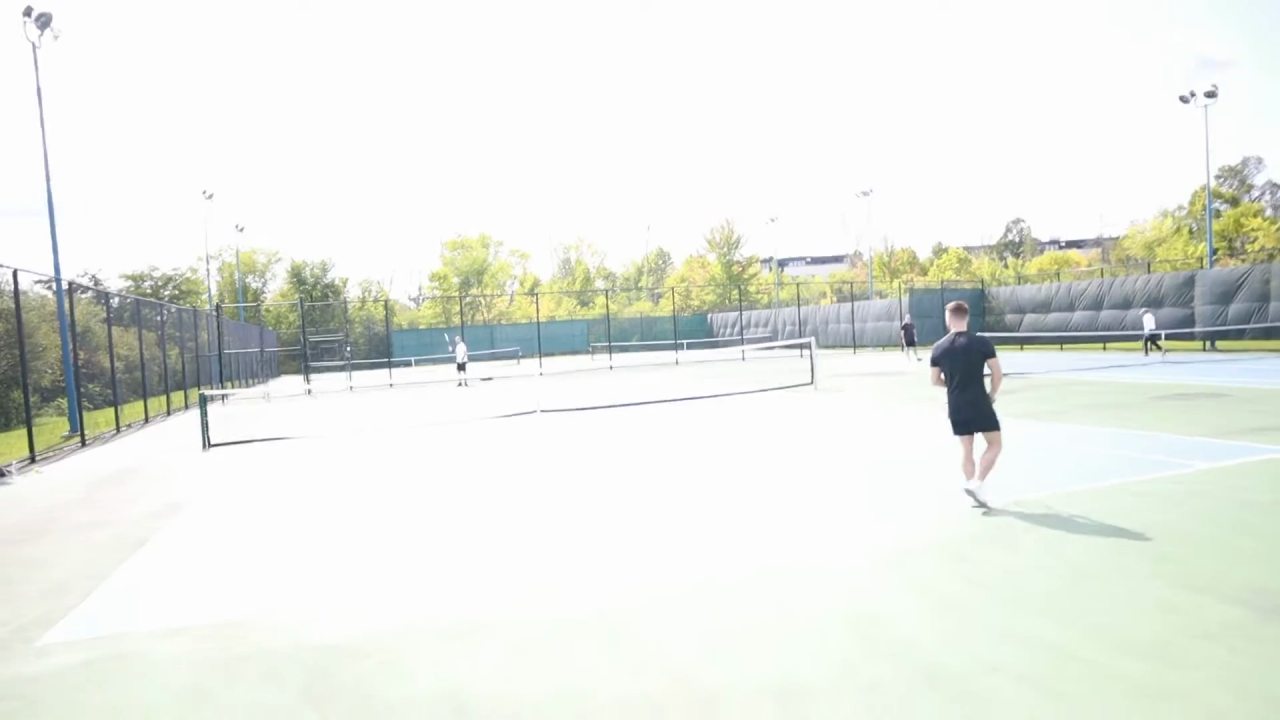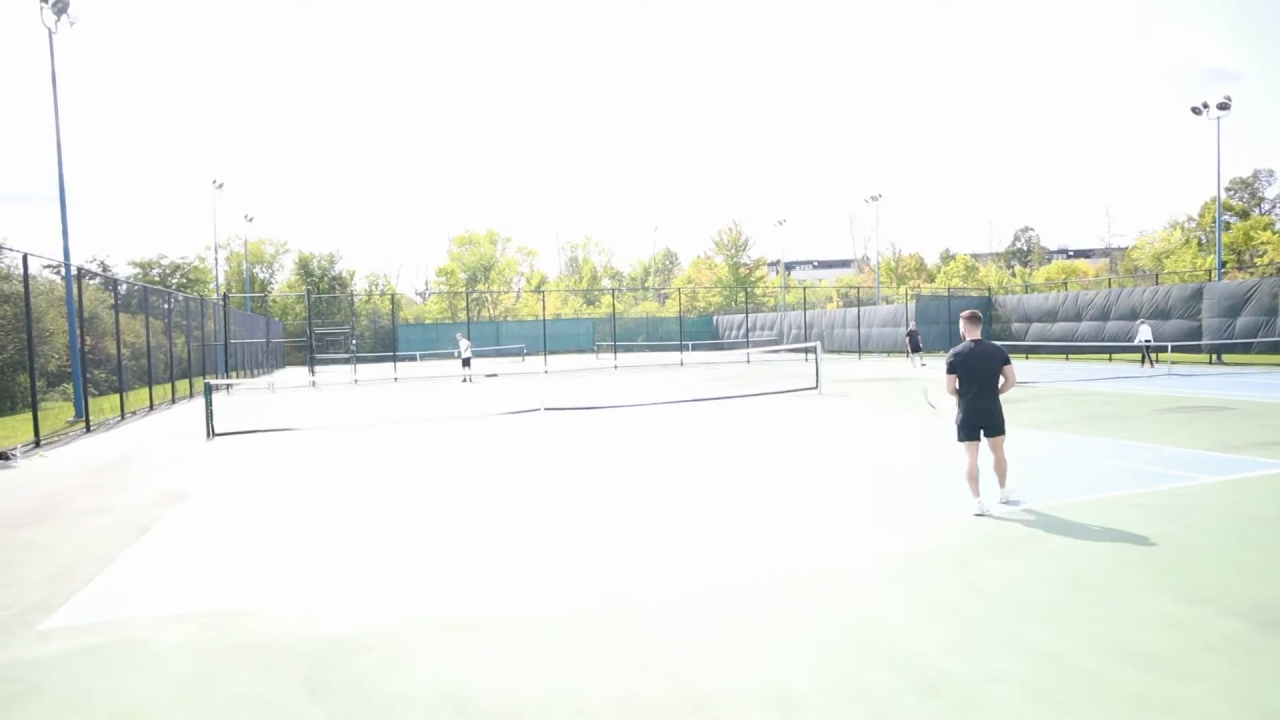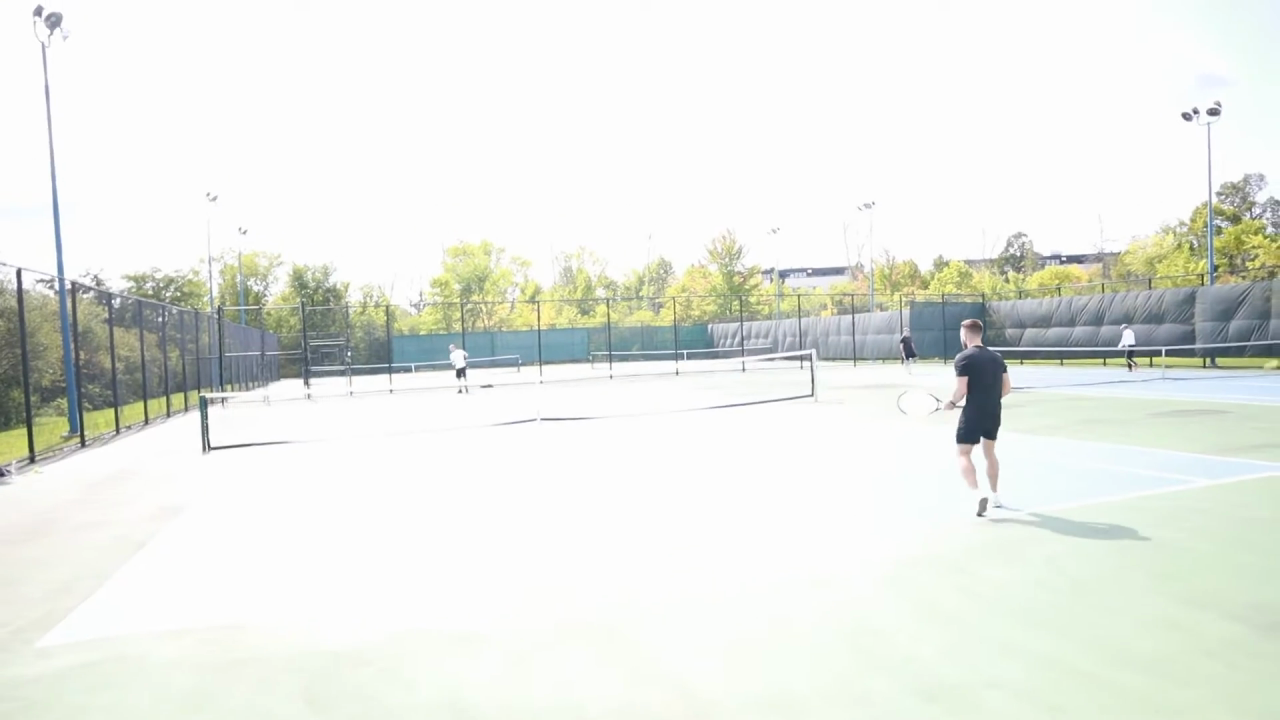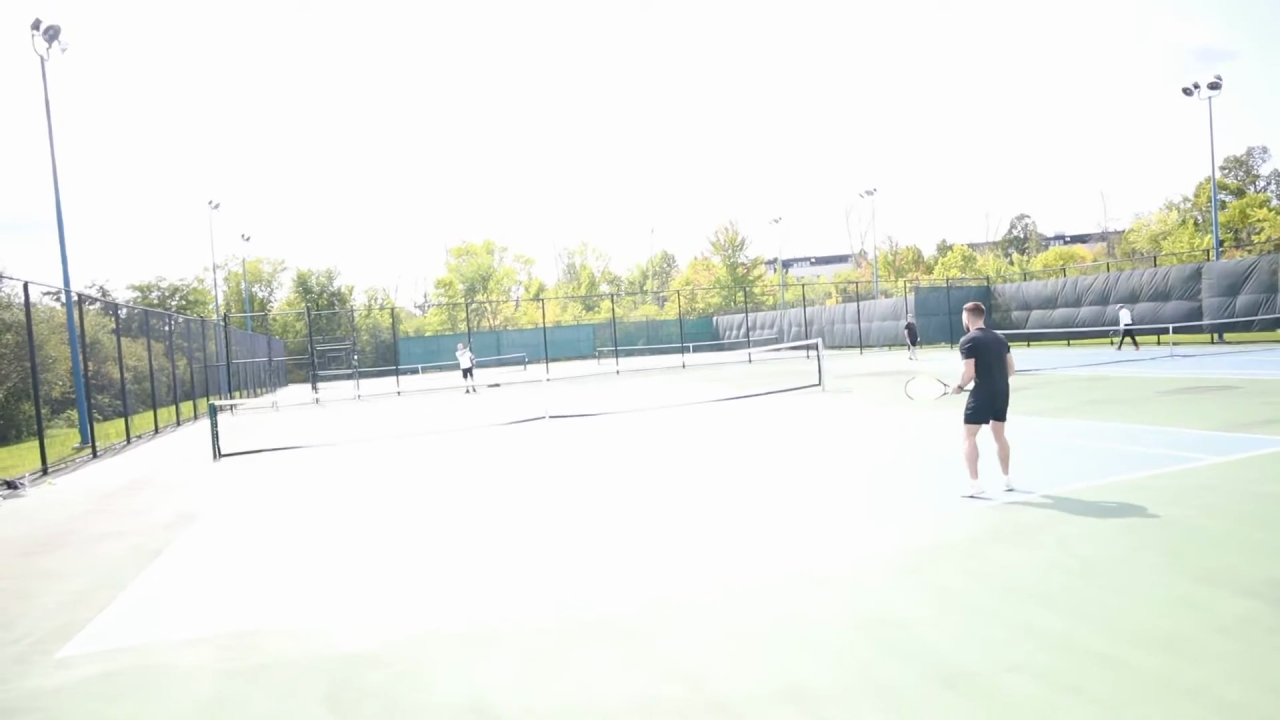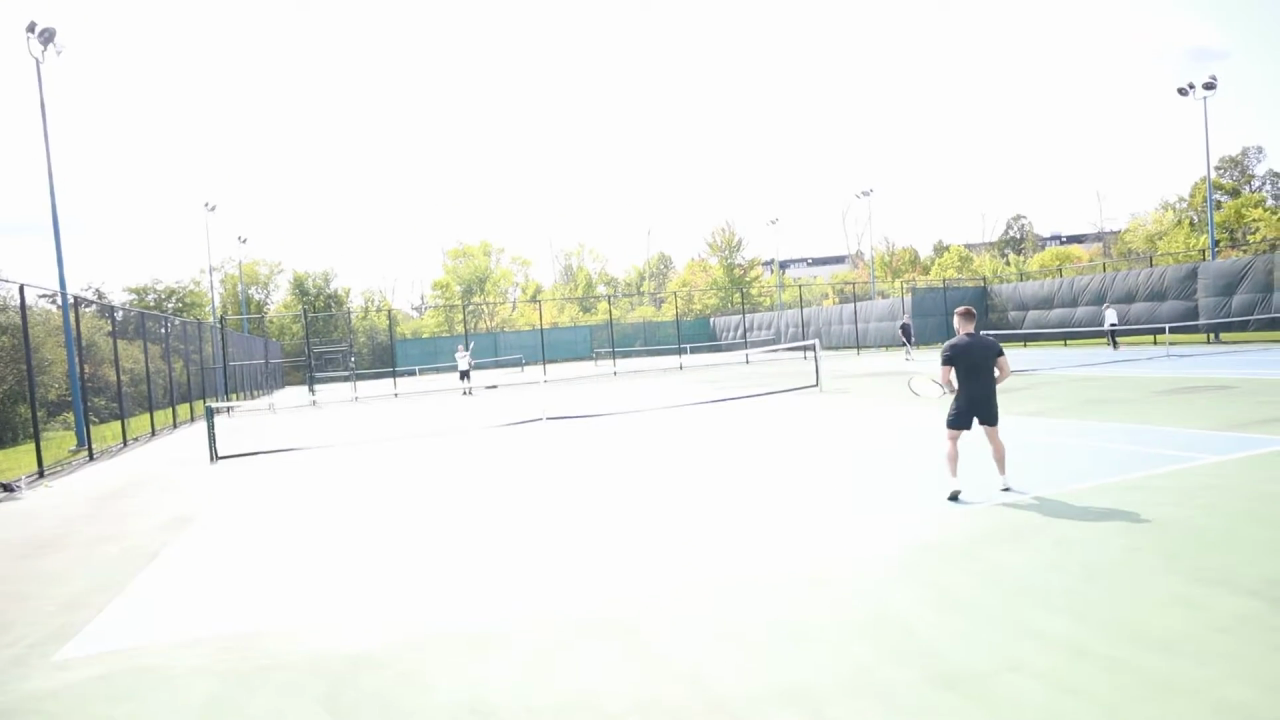
dt=0.3s
person 1, frame 1
left shoulder: (939, 347)
right shoulder: (982, 343)
left elbow: (935, 380)
right elbow: (997, 373)
right wrist: (992, 394)
left hip: (955, 406)
right hip: (979, 404)
left knee: (967, 449)
right knee: (995, 445)
left ankle: (973, 486)
right ankle: (976, 483)
person 1, frame 2
left shoulder: (955, 354)
right shoulder: (998, 351)
left elbow: (950, 389)
right elbow: (1011, 380)
left hip: (967, 412)
right hip: (992, 410)
left knee: (971, 456)
right knee: (998, 451)
left ankle: (977, 502)
right ankle: (1004, 491)
person 1, frame 3
left shoulder: (964, 358)
right shoulder: (997, 358)
left elbow: (962, 390)
right elbow: (1006, 388)
left wrist: (952, 403)
left hip: (973, 414)
right hip: (994, 413)
left knee: (963, 455)
right knee: (989, 453)
left ankle: (979, 493)
right ankle: (994, 496)
person 1, frame 4
left shoulder: (968, 340)
right shoulder: (1000, 339)
left elbow: (968, 374)
right elbow: (1011, 368)
left wrist: (959, 386)
left hip: (982, 394)
right hip: (1002, 393)
left knee: (969, 436)
right knee: (1000, 435)
left ankle: (975, 483)
right ankle: (1006, 480)
person 1, frame 5
left shoulder: (951, 346)
right shoulder: (991, 343)
left elbow: (944, 379)
right elbow: (1005, 372)
left wrist: (952, 389)
left hip: (964, 400)
right hip: (988, 398)
left knee: (951, 440)
right knee: (994, 438)
left ankle: (954, 483)
right ankle: (1003, 479)
